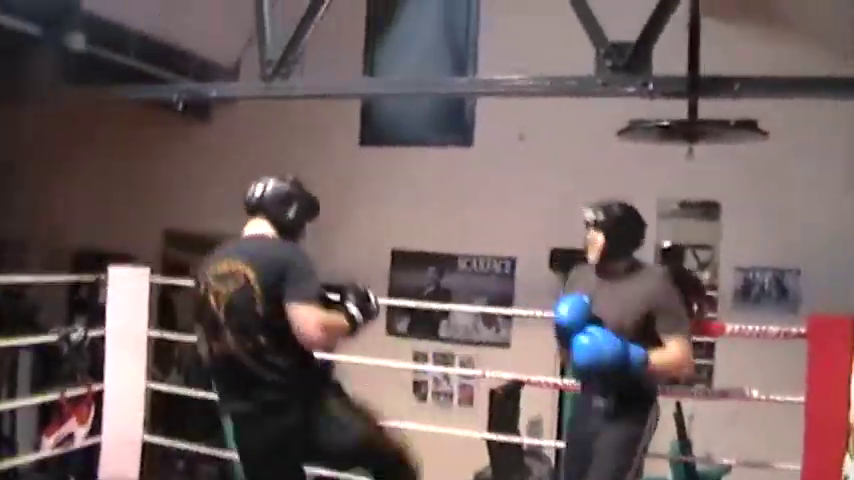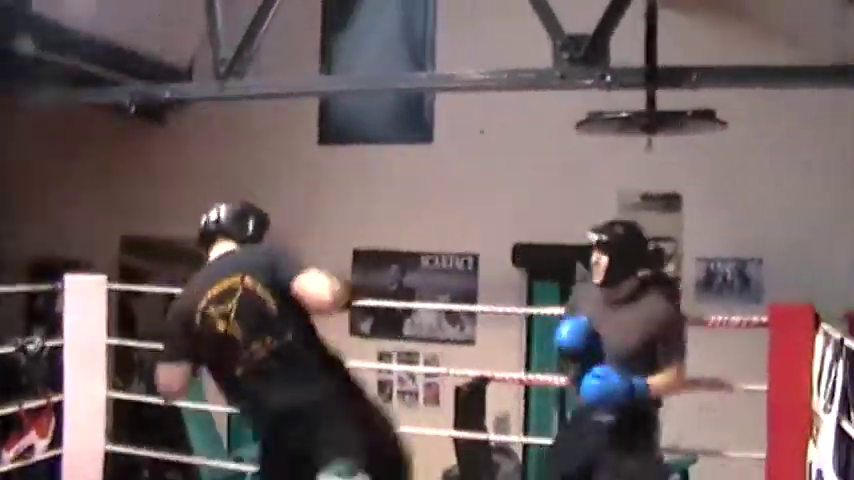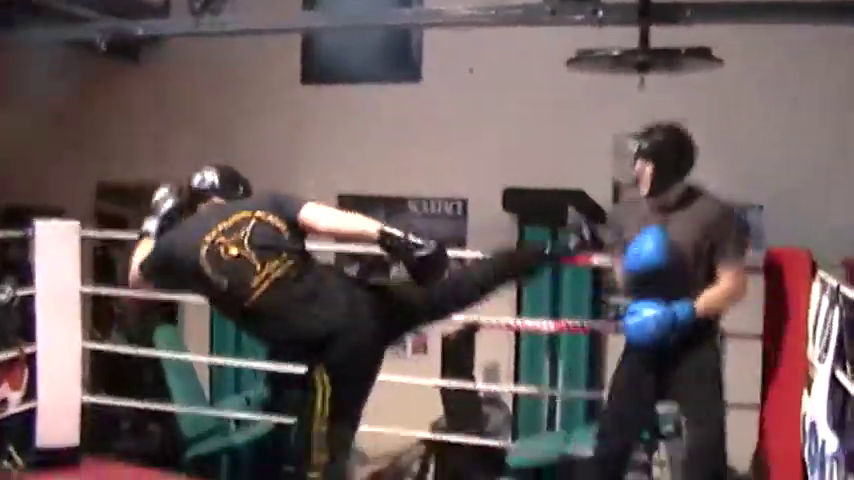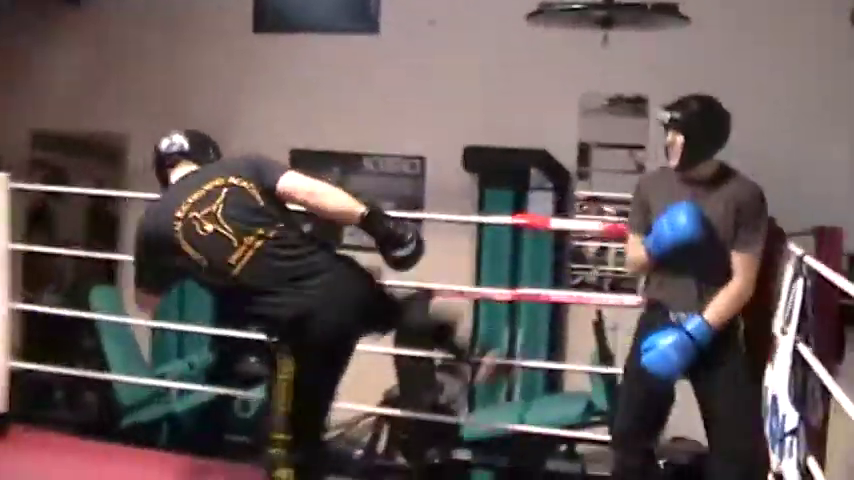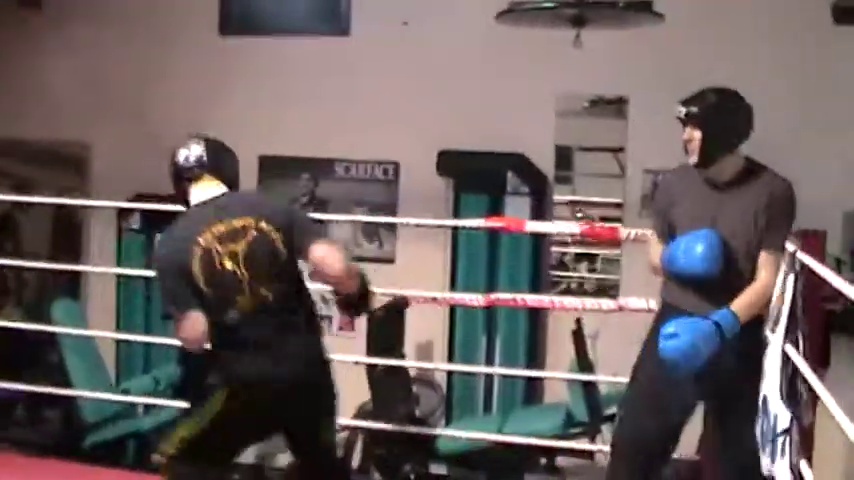
dt=0.2s
person 1, frame 1
left shoulder: (210, 267)
right shoulder: (287, 257)
left elbow: (207, 349)
right elbow: (312, 332)
right wrist: (354, 313)
left hip: (255, 421)
right hip: (300, 407)
person 1, frame 2
left shoulder: (185, 303)
right shoulder: (267, 258)
left elbow: (169, 387)
right elbow: (323, 297)
right wrist: (344, 292)
left hip: (280, 424)
right hip: (330, 402)
person 1, frame 3
left shoulder: (179, 242)
right shoulder: (268, 200)
left elbow: (136, 275)
right elbow: (328, 219)
left wrist: (155, 222)
right wrist: (395, 240)
left hip: (333, 350)
right hip: (360, 308)
right knee: (449, 289)
right ankle: (538, 257)
person 1, frame 4
left shoulder: (155, 223)
right shoulder: (244, 166)
left elbow: (146, 301)
right elbow: (309, 191)
right wrist: (376, 221)
left hip: (306, 324)
right hip: (344, 286)
left knee: (298, 445)
right knee: (403, 318)
person 1, frame 5
left shoulder: (172, 245)
right shoulder: (275, 210)
left elbow: (193, 336)
right elbow: (333, 269)
right wrist: (359, 290)
left hip: (251, 386)
right hip: (309, 371)
person 2, frame 1
left shoulder: (654, 286)
right shoulder: (581, 278)
left elbow: (682, 361)
right elbow: (570, 349)
left wrist: (628, 358)
right wrist: (567, 329)
left hip: (629, 414)
right hip: (589, 406)
person 2, frame 2
left shoulder: (658, 311)
right shoulder: (585, 296)
left elbow: (674, 378)
left wrist: (632, 388)
right wrist: (570, 346)
left hip: (634, 429)
right hip: (588, 419)
person 2, frame 3
left shoulder: (715, 214)
right shoulder: (627, 210)
left elbow: (732, 285)
left wrist: (678, 315)
right wrist: (630, 268)
left hip: (694, 342)
right hip: (645, 339)
left knee: (706, 442)
right knee: (616, 432)
person 2, frame 4
left shoulder: (744, 196)
right shoulder: (652, 186)
left elbow: (743, 282)
right elbow: (636, 262)
left wrist: (695, 333)
right wrist: (658, 245)
left hip: (716, 331)
right hip: (661, 322)
left knee: (738, 442)
right knee: (631, 430)
person 2, frame 5
left shoulder: (772, 192)
right shoulder: (675, 183)
left elbow: (767, 281)
left wrist: (718, 326)
right wrist: (673, 259)
left hip: (737, 335)
right hip: (678, 323)
right knee: (636, 441)
